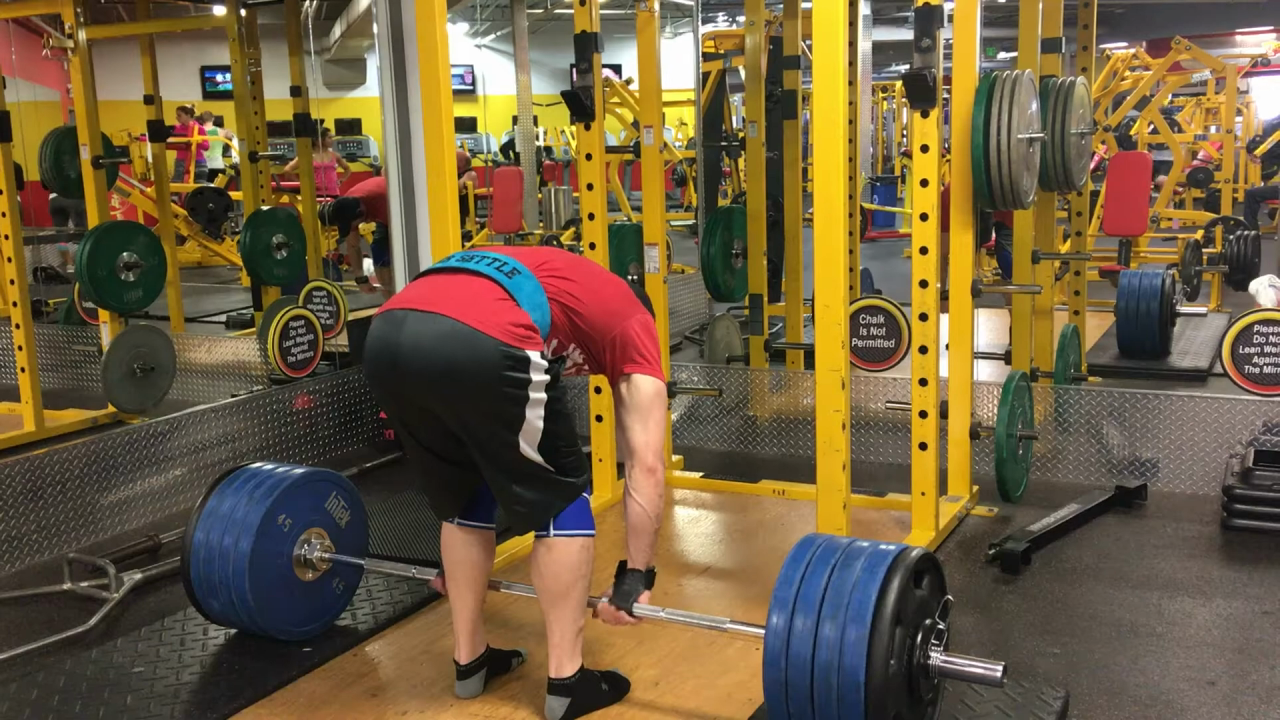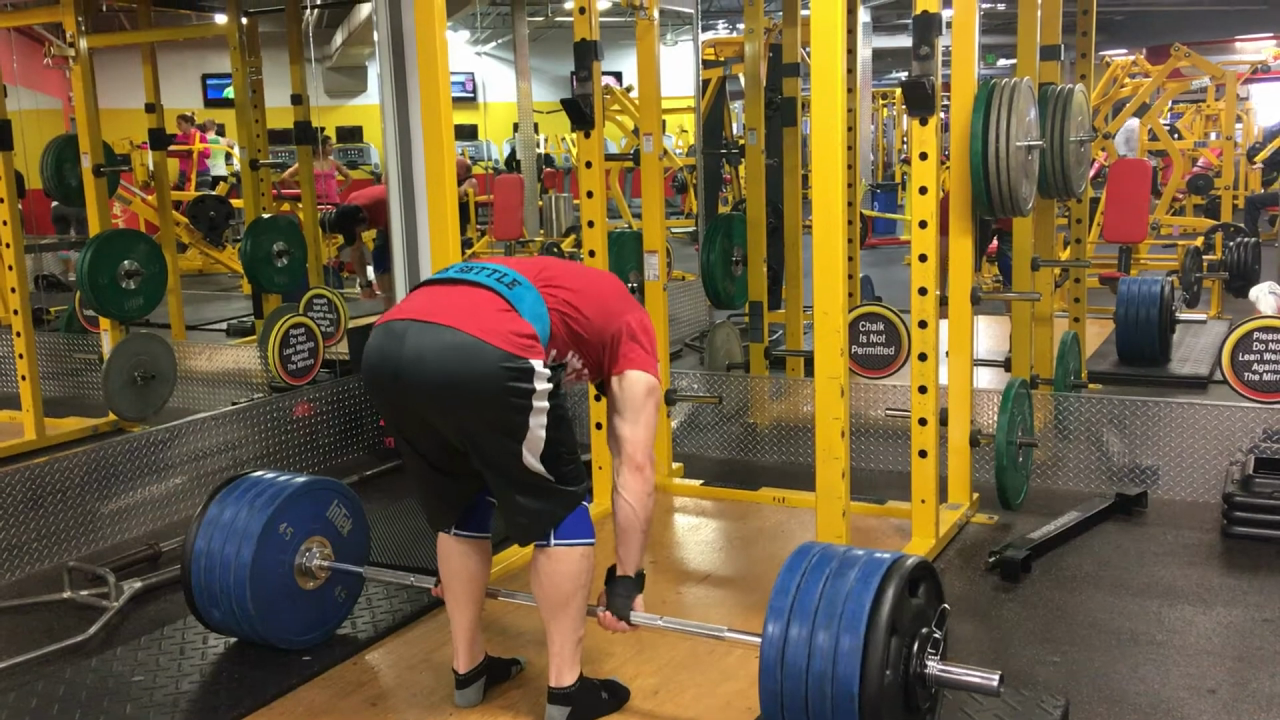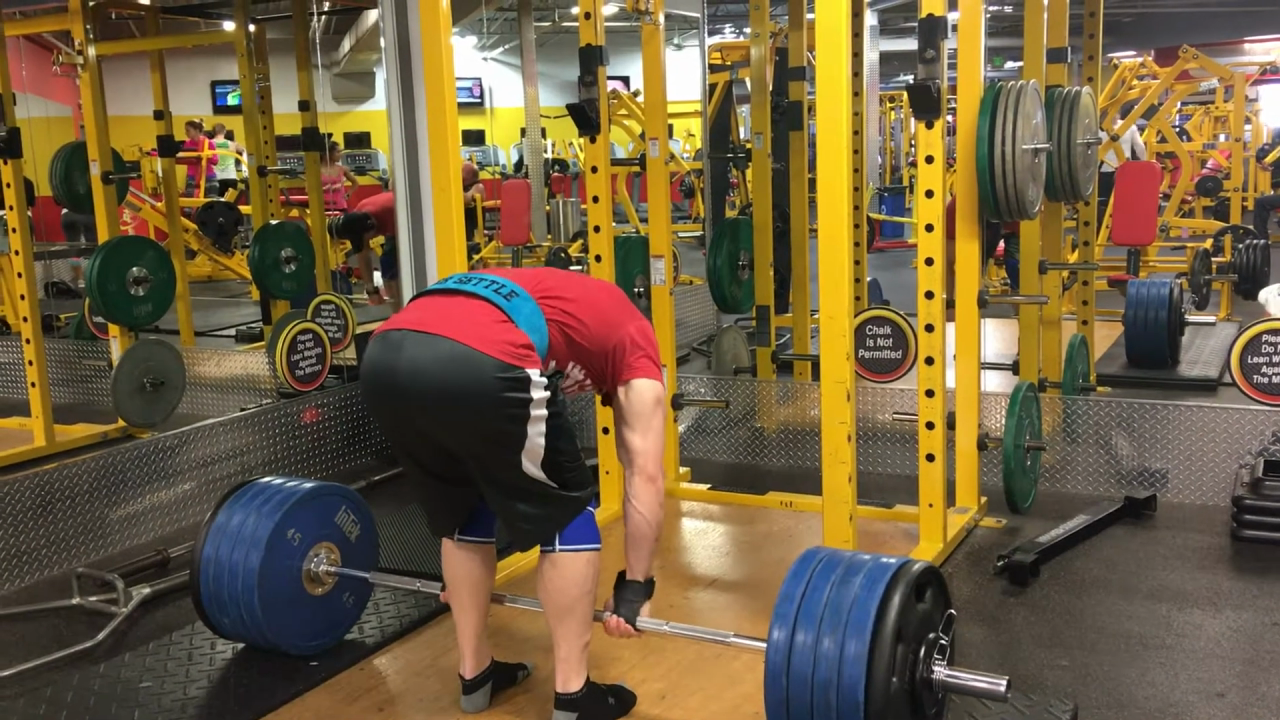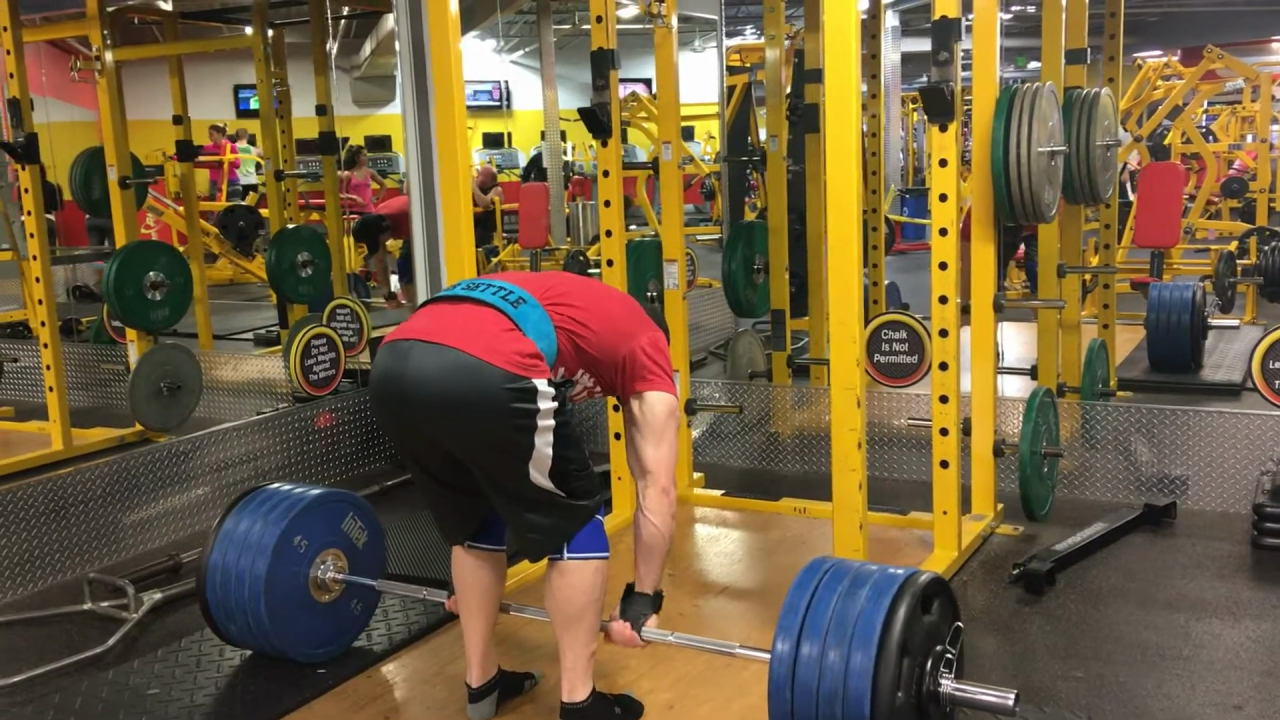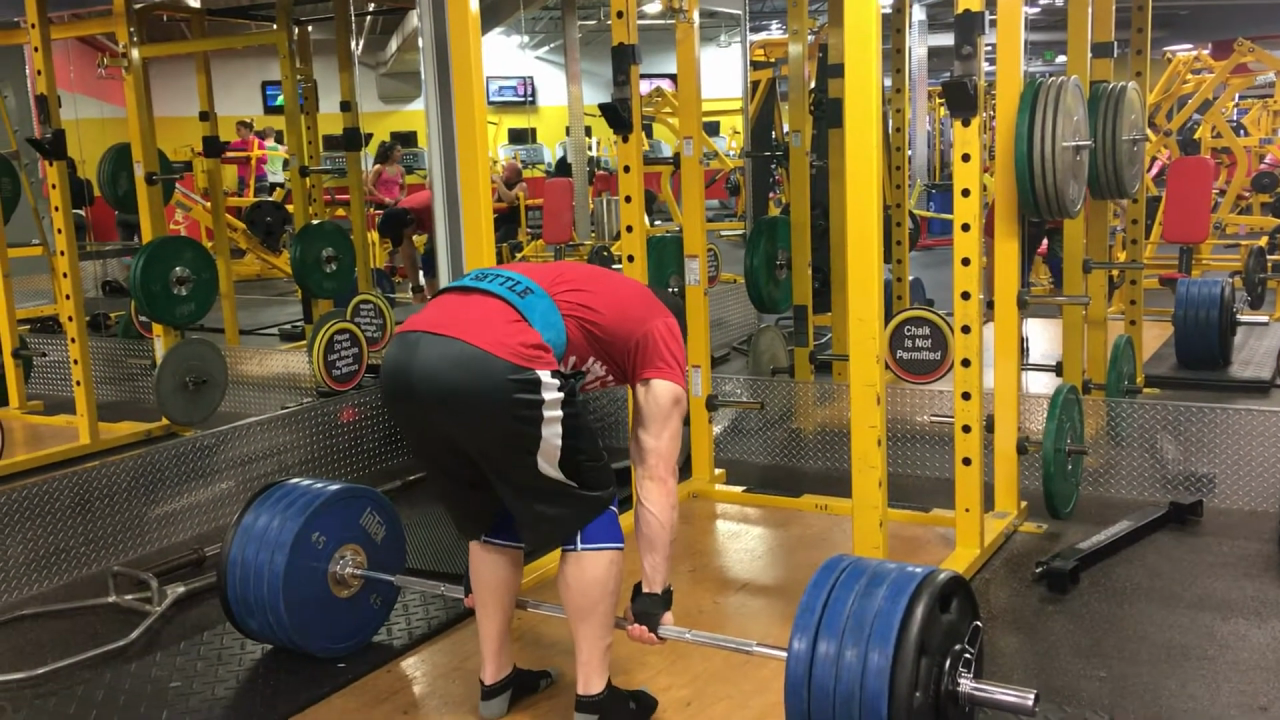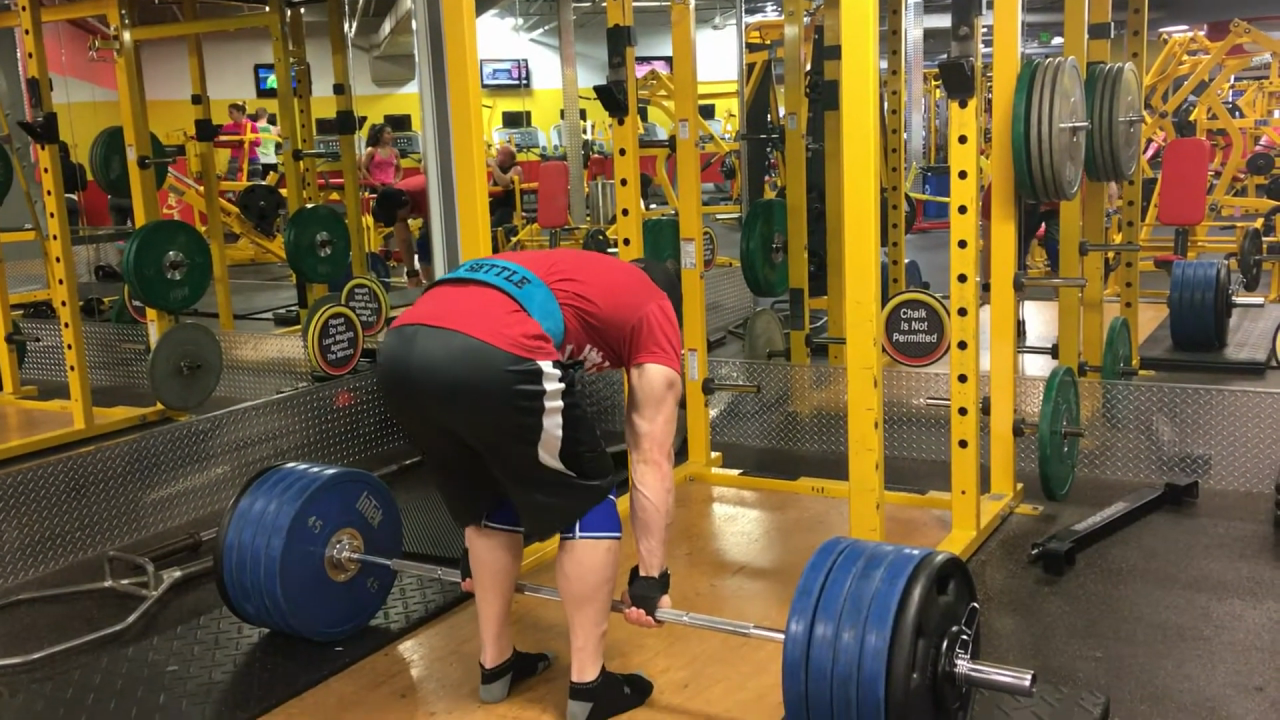
dt=0.7s
person 1, frame 1
right shoulder: (632, 323)
left elbow: (485, 447)
right elbow: (645, 464)
right wrist: (635, 577)
left hip: (387, 335)
right hip: (479, 343)
left knee: (464, 499)
right knee: (561, 500)
left ankle: (470, 660)
right ankle: (567, 681)
person 1, frame 2
right shoulder: (629, 323)
left elbow: (501, 461)
right elbow: (634, 465)
right wrist: (626, 581)
left hip: (386, 346)
right hip: (480, 354)
left knee: (459, 508)
right knee: (560, 512)
left ankle: (469, 670)
person 1, frame 3
right shoulder: (632, 335)
left elbow: (496, 464)
right elbow: (644, 474)
right wrist: (635, 587)
left hip: (384, 356)
right hip: (477, 366)
left knee: (463, 513)
right knee: (566, 514)
left ankle: (475, 674)
person 1, frame 4
right shoulder: (646, 344)
left elbow: (499, 475)
right elbow: (657, 486)
right wrist: (642, 600)
left hip: (393, 364)
right hip: (485, 374)
left knee: (475, 517)
right knee: (574, 522)
left ankle: (482, 683)
person 1, frame 5
right shoulder: (659, 331)
left elbow: (511, 464)
right elbow: (657, 476)
left wrist: (477, 573)
right wrist: (653, 594)
left hip: (406, 354)
right hip: (495, 366)
left knee: (493, 512)
right knee: (588, 513)
left ankle: (495, 680)
person 1, frame 6
right shoulder: (655, 311)
left elbow: (493, 446)
right elbow: (651, 459)
left wrist: (472, 557)
right wrist: (650, 577)
left hip: (401, 348)
right hip: (492, 358)
left knee: (490, 499)
right knee: (586, 501)
left ankle: (495, 663)
